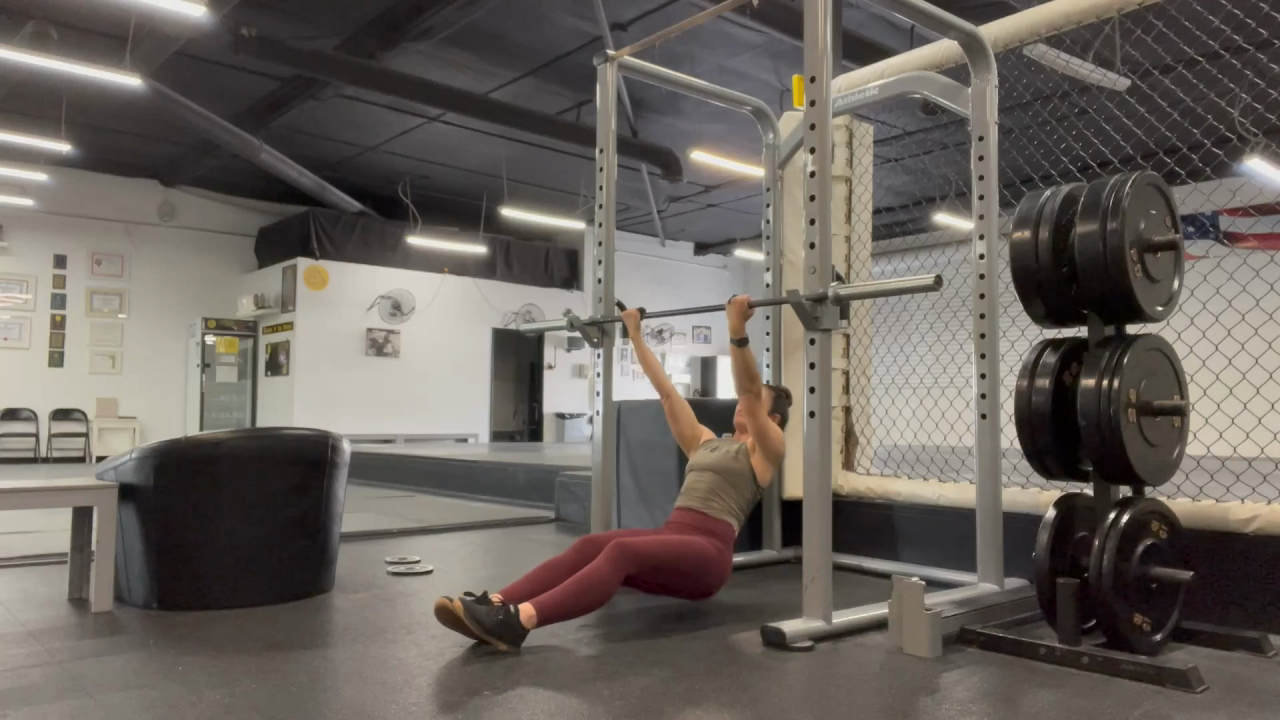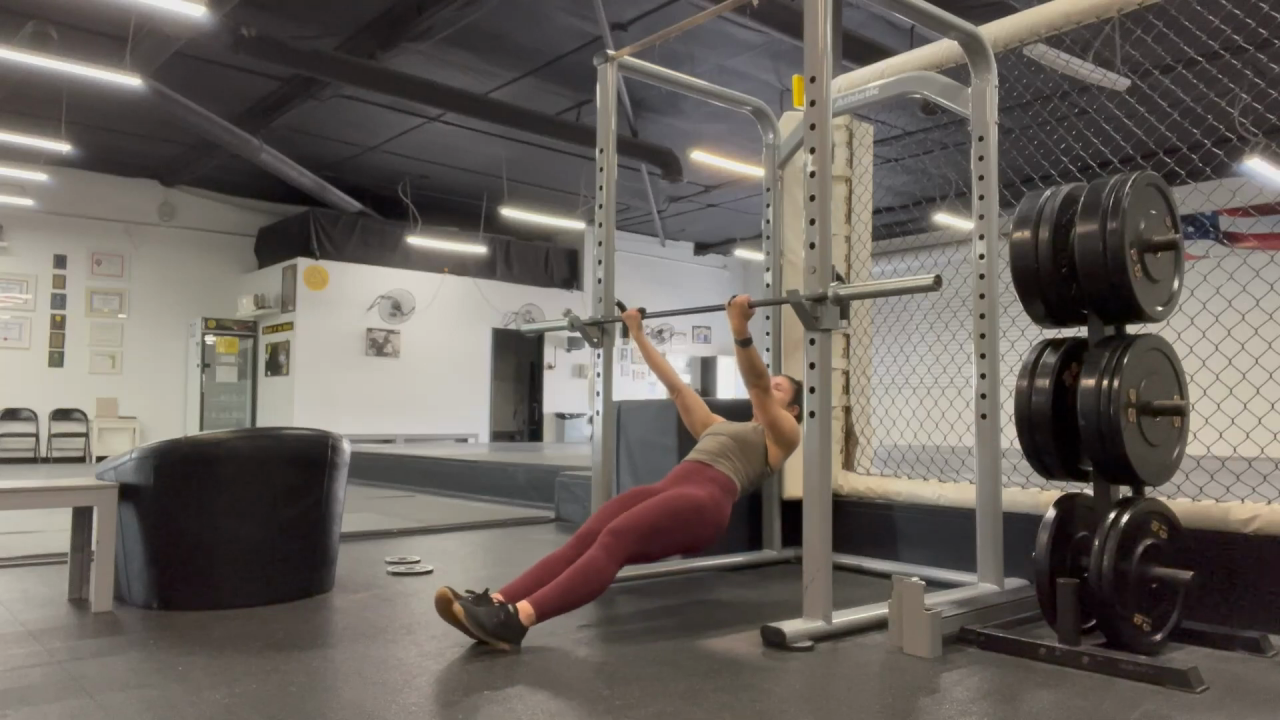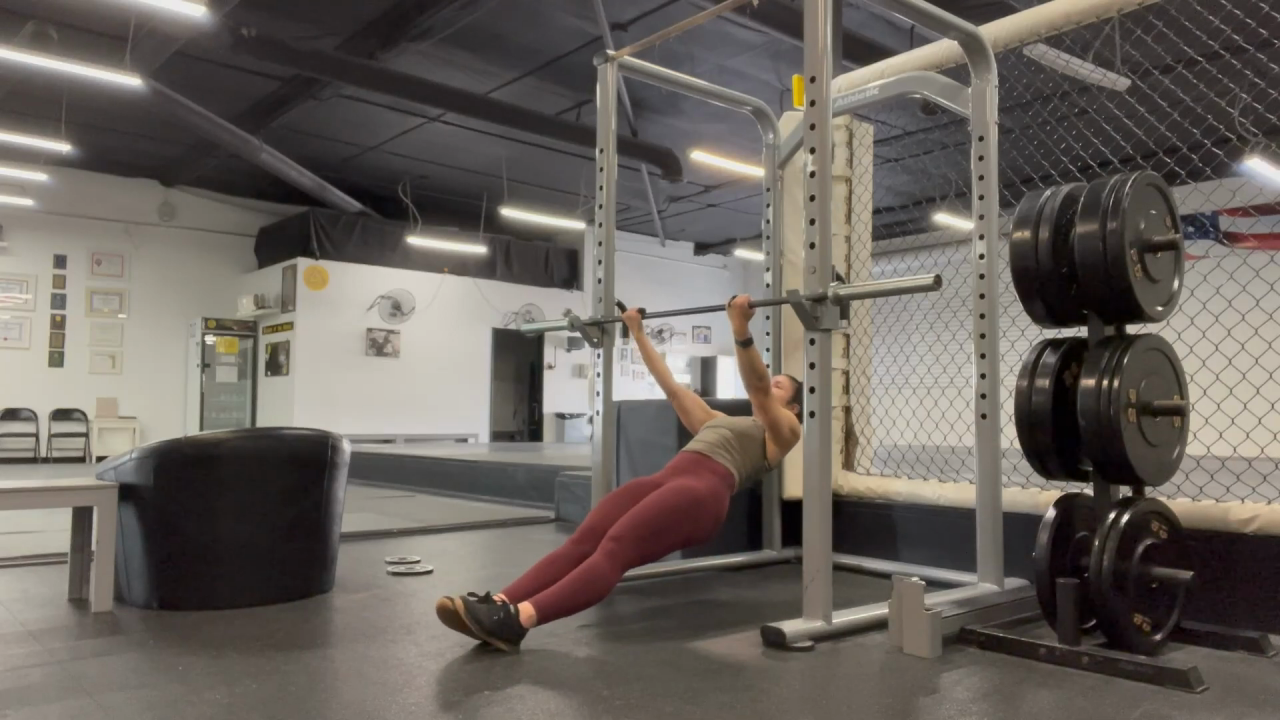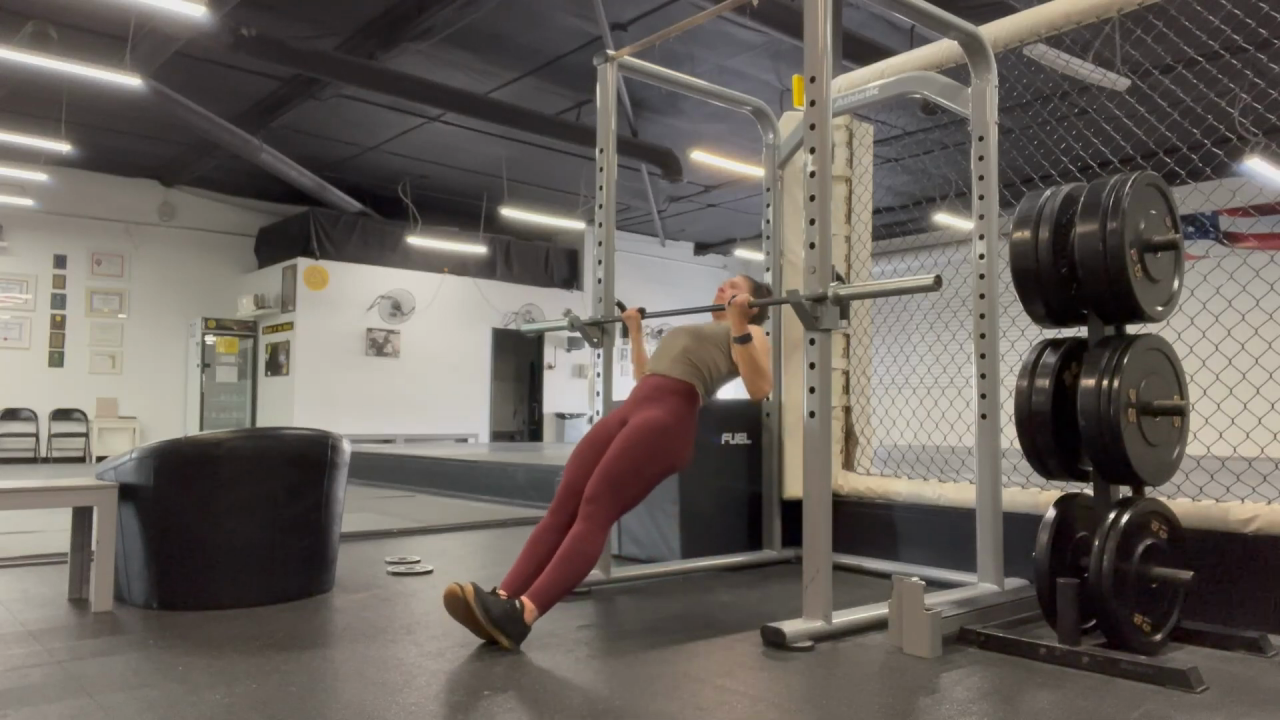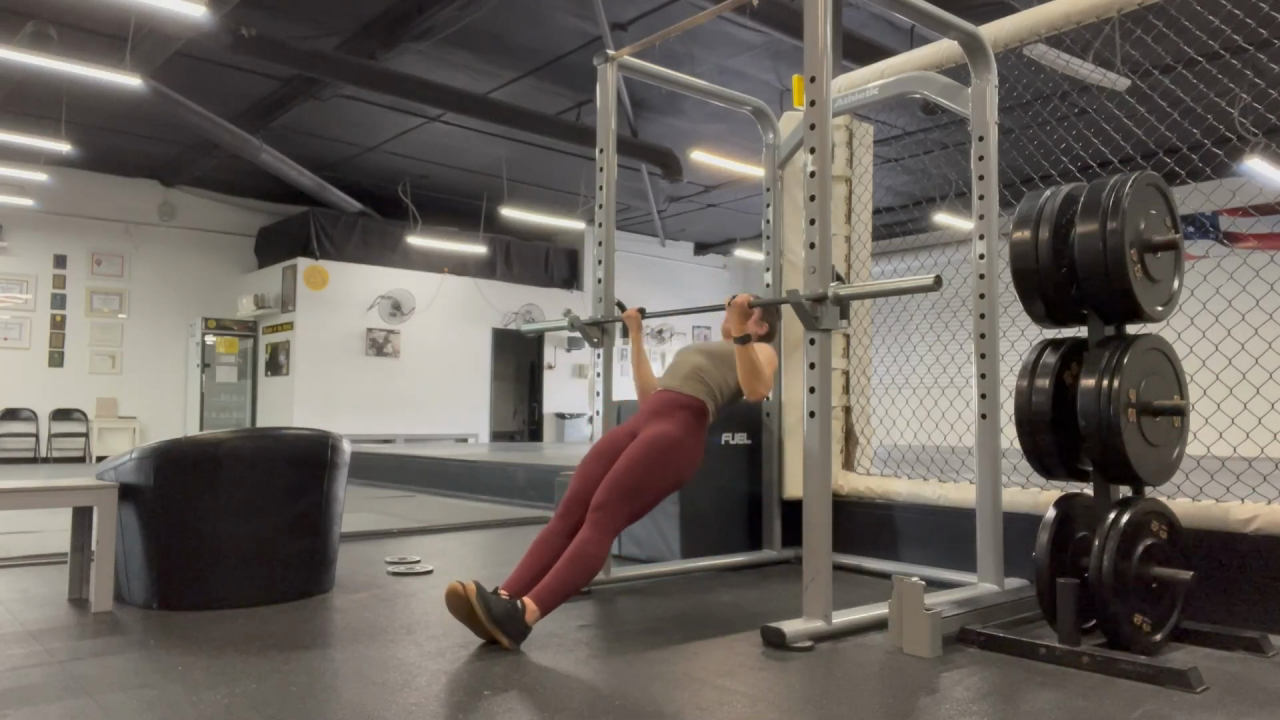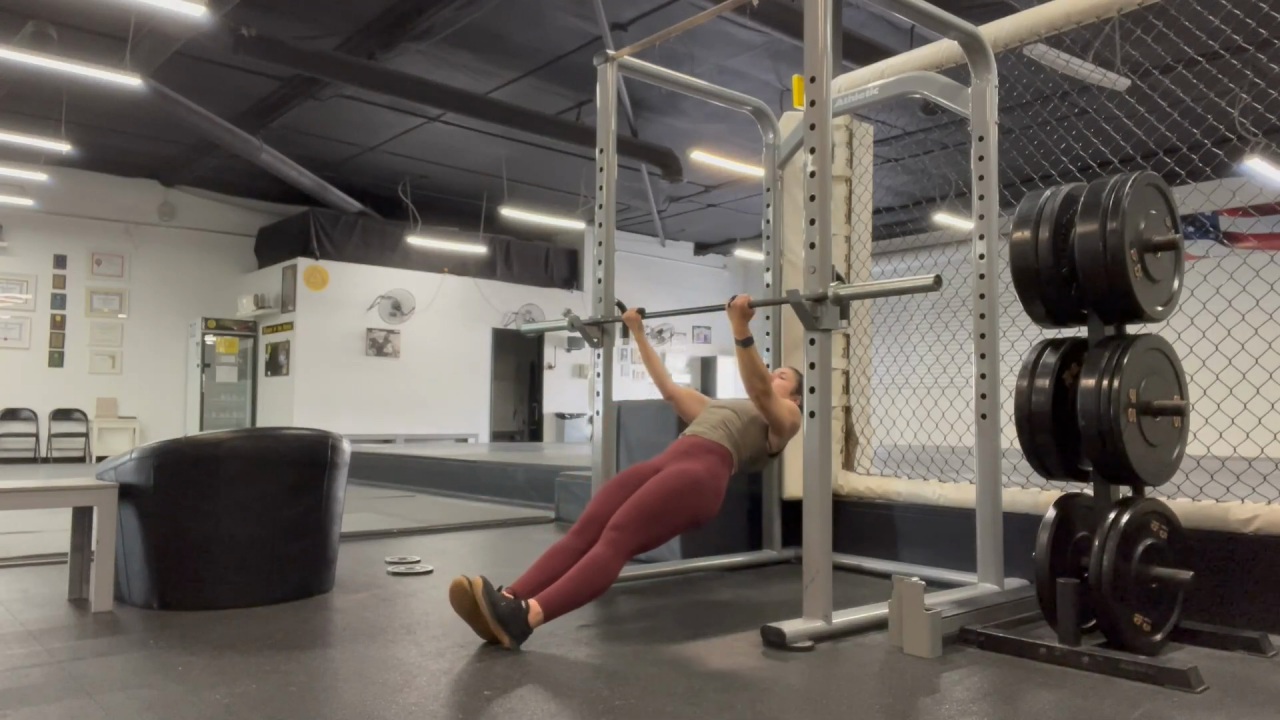
dt=0.5s
person 1, frame 1
left shoulder: (766, 450)
right shoulder: (705, 441)
left elbow: (751, 391)
right elbow: (667, 392)
left wrist: (738, 331)
right wrist: (636, 335)
left hip: (706, 552)
right hip: (672, 537)
left knee: (621, 553)
right knee: (588, 547)
left ankle: (517, 621)
right ankle: (493, 606)
person 1, frame 2
left shoulder: (783, 434)
right shoulder: (719, 426)
left elbow: (757, 384)
right elbow: (677, 387)
left wrist: (741, 330)
right wrist: (638, 334)
left hip: (706, 501)
right hip: (669, 488)
left knee: (614, 539)
right knee: (583, 541)
left ankle: (515, 620)
right ankle: (495, 604)
person 1, frame 3
left shoulder: (784, 430)
right shoulder: (721, 421)
left elbow: (759, 395)
right elbow: (673, 388)
left wrist: (742, 331)
right wrist: (639, 335)
left hip: (701, 491)
right hip: (664, 478)
left knee: (615, 548)
right knee: (582, 542)
left ankle: (516, 621)
right ankle: (496, 606)
person 1, frame 4
left shoulder: (749, 333)
right shoulder: (695, 333)
left elbow: (758, 389)
left wrist: (738, 327)
right wrist: (635, 332)
left hip: (670, 415)
right hip: (630, 408)
left knee: (594, 511)
right knee: (562, 508)
left ankle: (520, 616)
right ankle: (501, 601)
person 1, frame 5
left shoulder: (760, 352)
right shoulder: (699, 350)
left elbow: (756, 391)
right elbow: (647, 390)
left wrist: (741, 329)
right wrist: (636, 334)
left hip: (681, 428)
right hip: (640, 421)
left knee: (600, 519)
right knee: (569, 514)
left ankle: (520, 617)
right ankle: (504, 600)
person 1, frame 6
left shoulder: (785, 418)
right shoulder: (719, 407)
left elbow: (759, 390)
right elbow: (670, 389)
left wrist: (742, 330)
right wrist: (639, 334)
left hip: (702, 472)
right hip: (662, 461)
left knee: (616, 537)
right knee: (584, 531)
left ankle: (525, 618)
right ankle: (508, 602)
